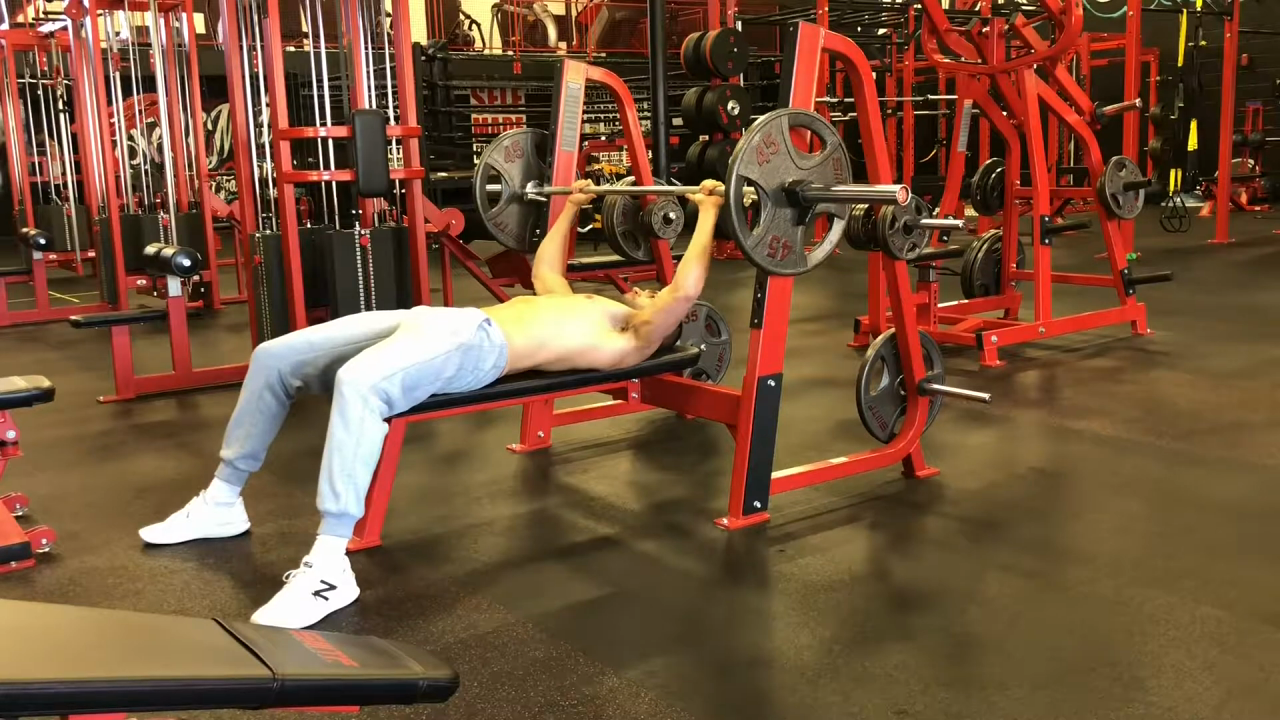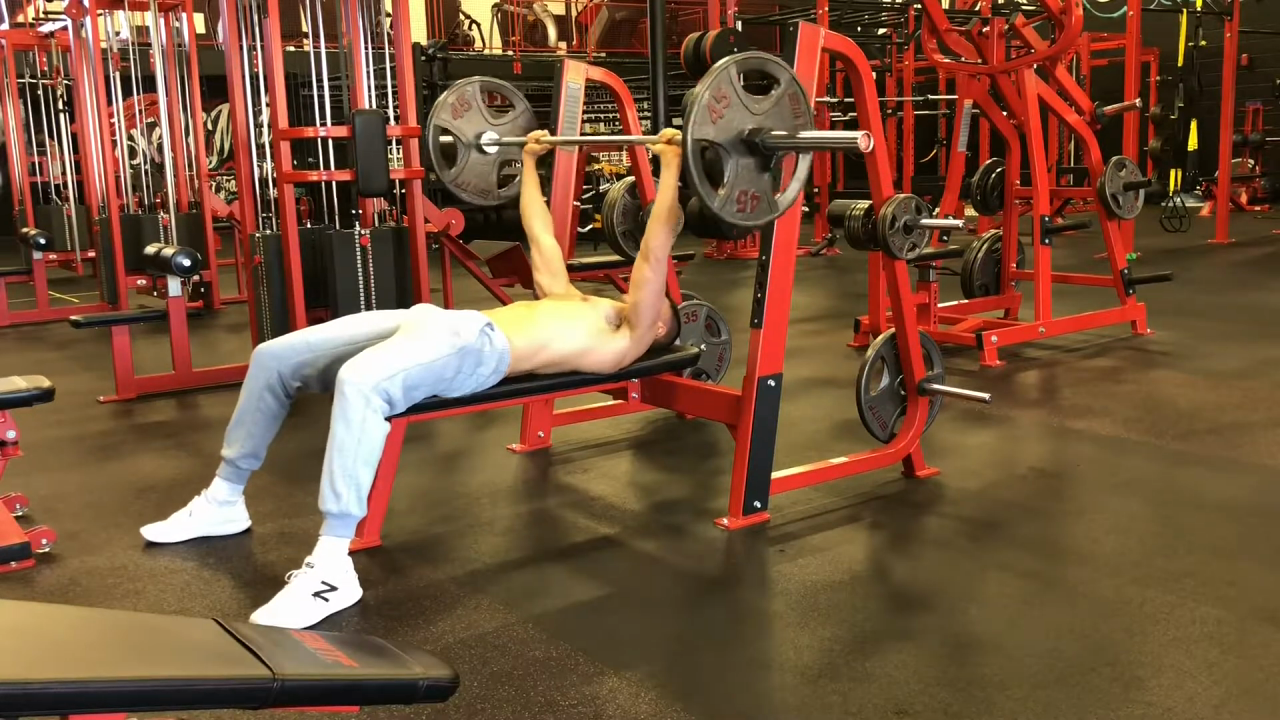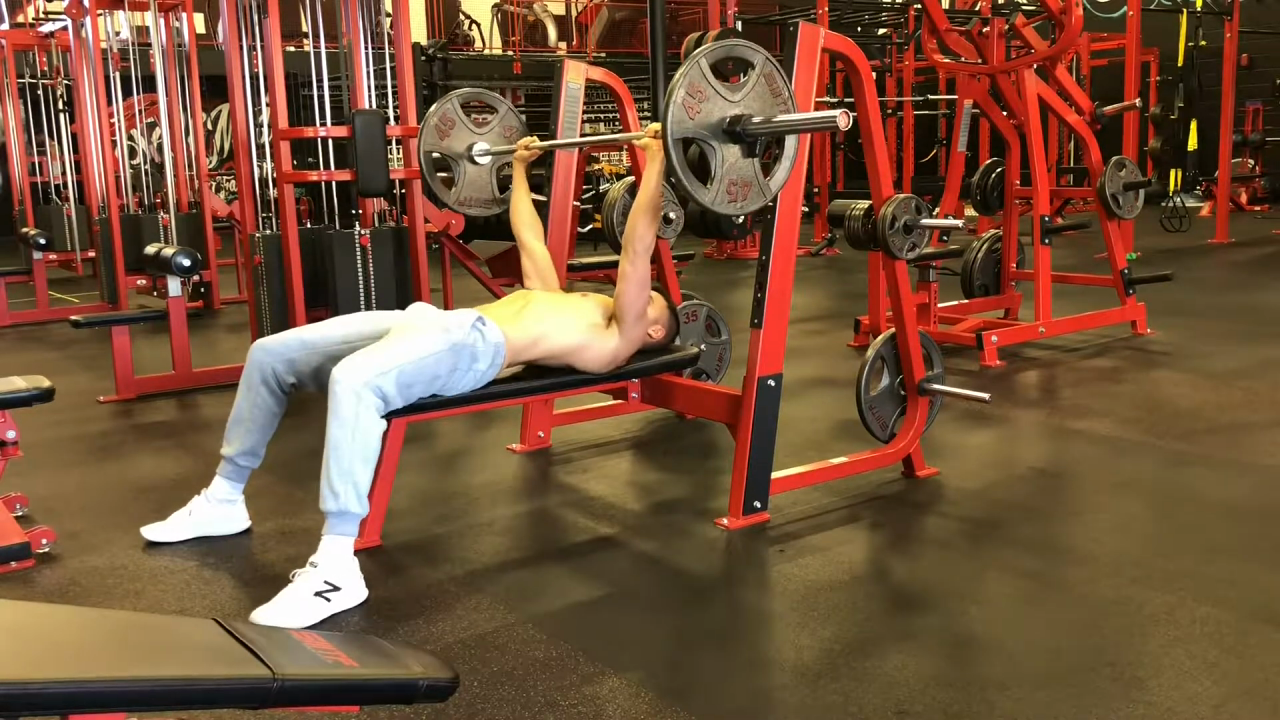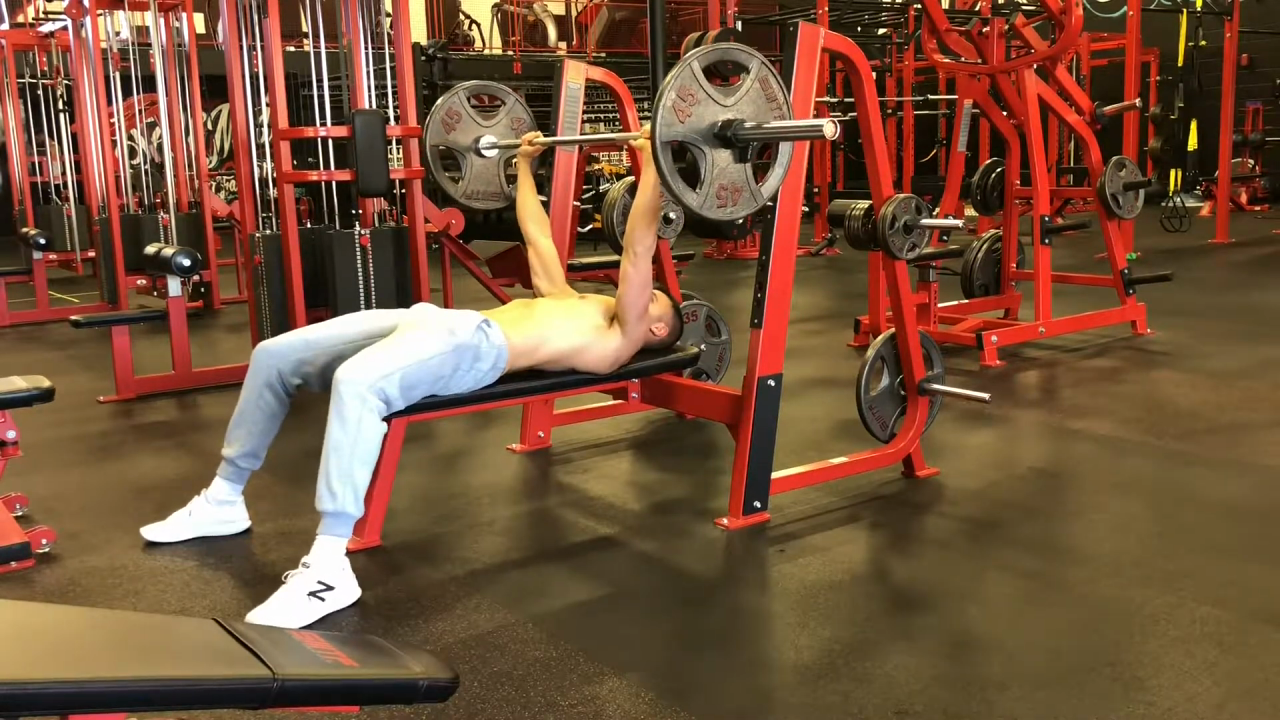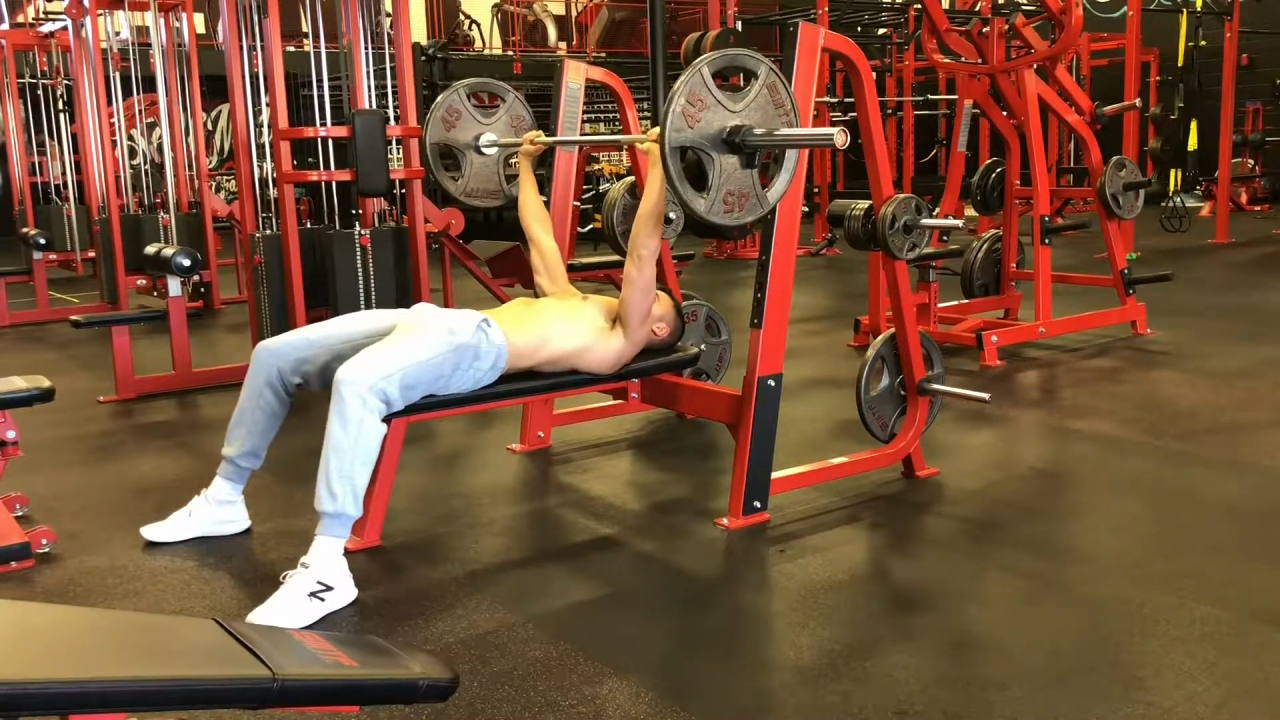
dt=1s
person 1, frame 1
left shoulder: (630, 341)
right shoulder: (587, 309)
left elbow: (685, 291)
right elbow: (544, 271)
left wrist: (708, 214)
right wrist: (571, 208)
left hip: (479, 342)
right hip: (438, 319)
left knee: (358, 383)
right knee: (273, 357)
left ankle: (329, 566)
right ankle: (222, 502)
person 1, frame 2
left shoulder: (628, 340)
right shoulder: (573, 301)
left elbow: (654, 257)
right elbow: (540, 237)
left wrist: (671, 169)
right wrist: (529, 162)
left hip: (480, 347)
right hip: (435, 320)
left knee: (360, 382)
right knee: (274, 357)
left ankle: (331, 567)
right ankle: (224, 499)
person 1, frame 3
left shoulder: (617, 341)
right shoulder: (568, 304)
left elbow: (637, 252)
right elbow: (531, 244)
left wrist: (655, 164)
right wrist: (519, 169)
left hip: (474, 344)
right hip: (429, 320)
left knee: (354, 379)
right knee: (269, 355)
left ankle: (337, 567)
right ankle: (224, 499)
person 1, frame 4
left shoulder: (619, 340)
right shoulder: (572, 303)
left elbow: (637, 253)
right elbow: (538, 241)
left wrist: (651, 165)
right wrist: (524, 166)
left hip: (477, 346)
right hip: (433, 320)
left knee: (357, 382)
right knee: (273, 356)
left ankle: (330, 568)
right ankle: (224, 499)
person 1, frame 5
left shoulder: (622, 340)
right shoulder: (576, 303)
left elbow: (642, 258)
right elbow: (541, 241)
left wrist: (657, 166)
right wrist: (526, 163)
left hip: (477, 344)
right hip: (433, 319)
left knee: (358, 382)
right knee: (274, 355)
left ankle: (327, 566)
right ankle: (224, 498)
